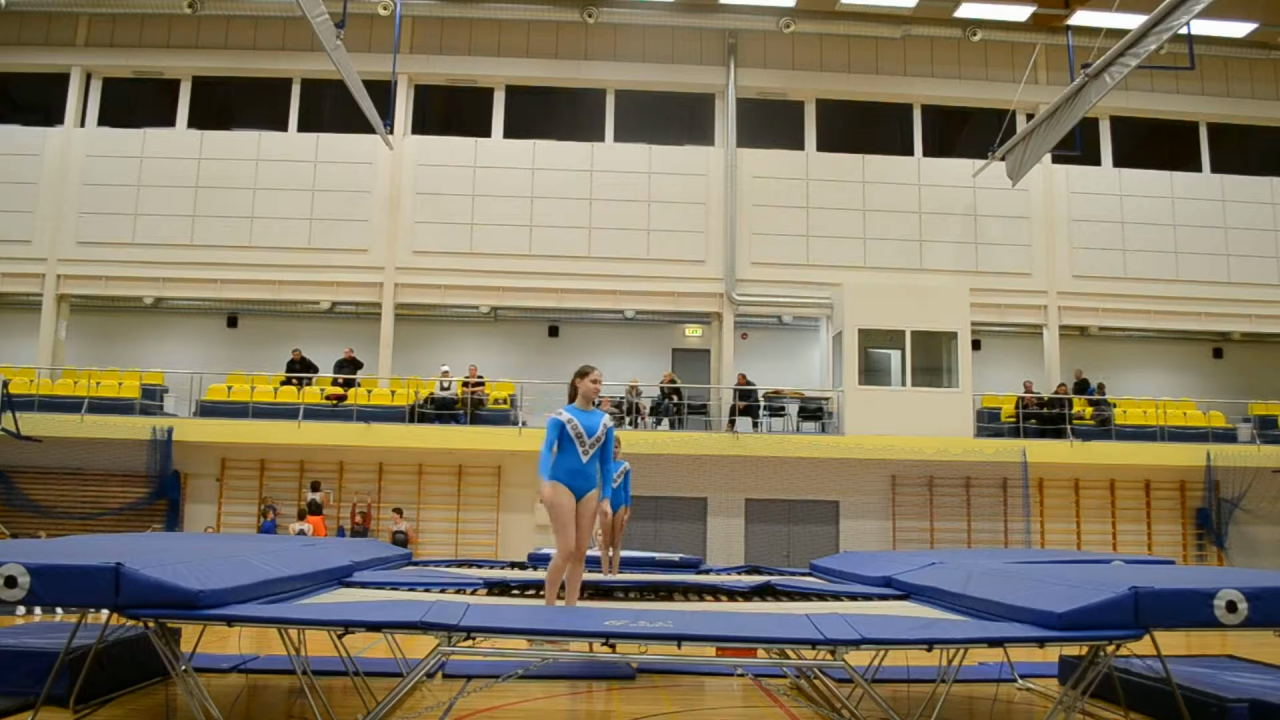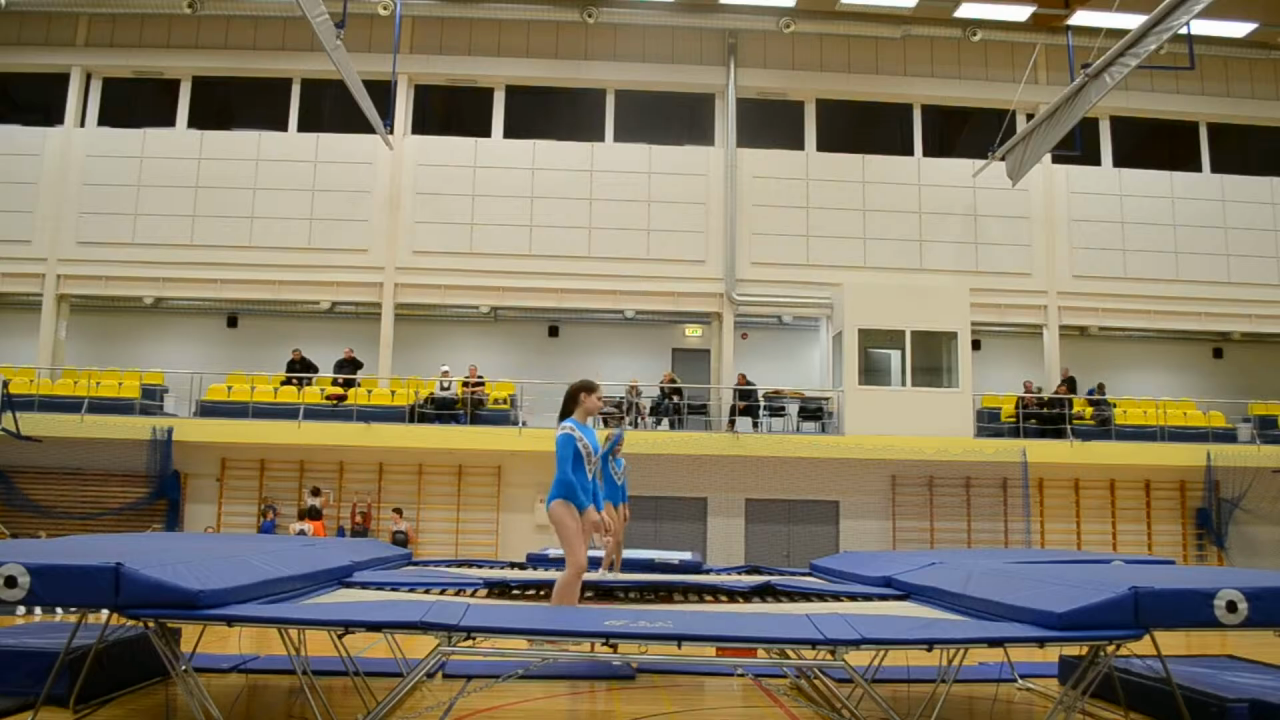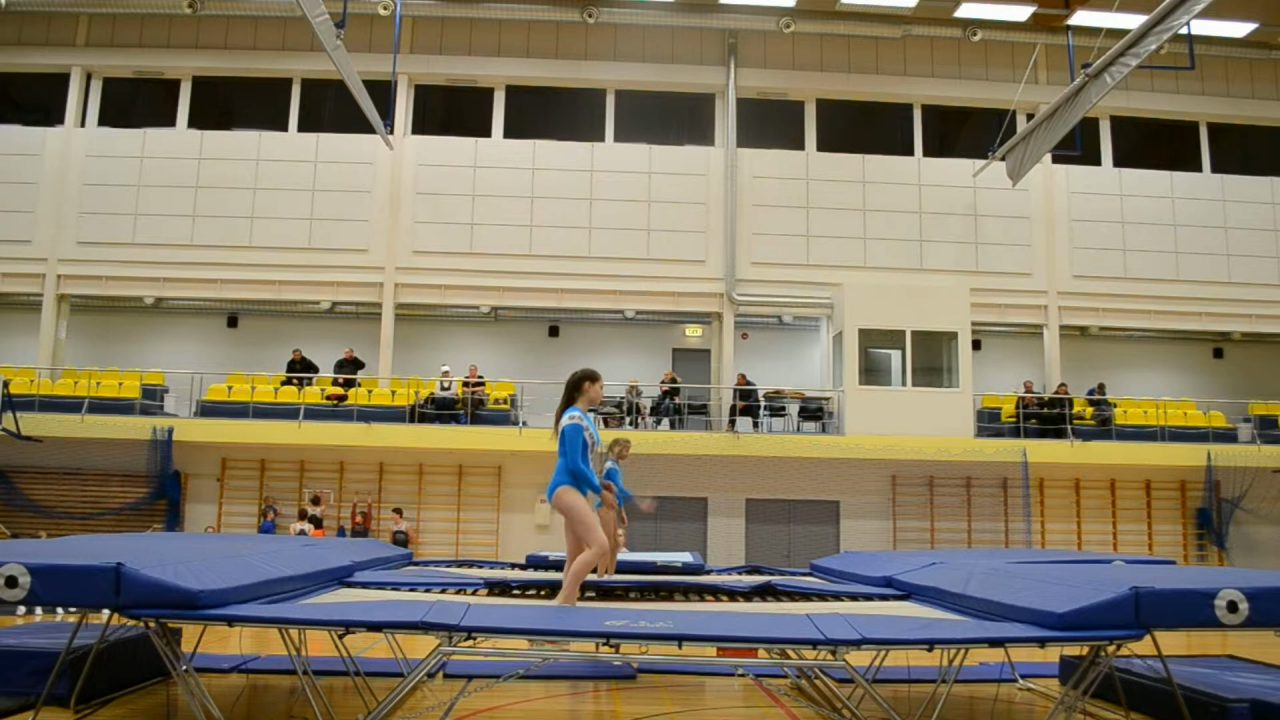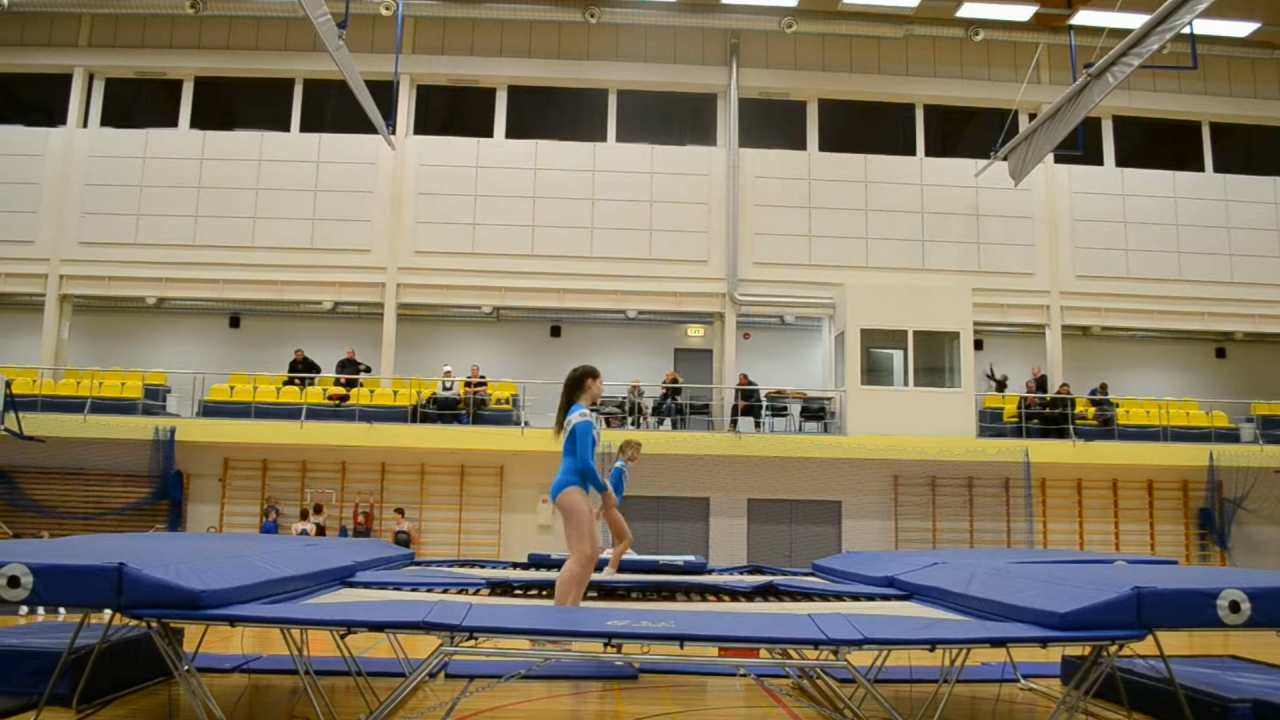
dt=0.3s
person 1, frame 1
left shoulder: (604, 420)
right shoulder: (561, 415)
left elbow: (606, 463)
right elbow: (547, 450)
left wrist: (606, 498)
right wrist: (544, 480)
left hip: (589, 489)
right hip: (561, 483)
left knee: (580, 553)
right knee: (566, 550)
left ankle: (570, 609)
right ankle: (549, 607)
person 1, frame 2
left shoulder: (590, 432)
right shoulder: (567, 429)
right elbow: (565, 474)
left wrist: (598, 511)
right wrist: (589, 510)
left hip: (583, 504)
right hip: (563, 501)
left knee: (575, 568)
right knee: (577, 566)
person 1, frame 3
left shoulder: (586, 419)
right shoulder: (573, 418)
right elbow: (574, 465)
left wrist: (599, 484)
right wrist: (600, 491)
left hip: (577, 490)
right hip: (565, 488)
left knee: (575, 560)
right knee: (600, 545)
right ankle: (562, 600)
person 1, frame 4
left shoulder: (576, 414)
right shoulder: (582, 415)
right elbow: (585, 462)
left wrist: (601, 486)
right wrist: (605, 490)
left hip: (574, 490)
right hip: (571, 489)
left knee: (590, 556)
right knee: (579, 556)
